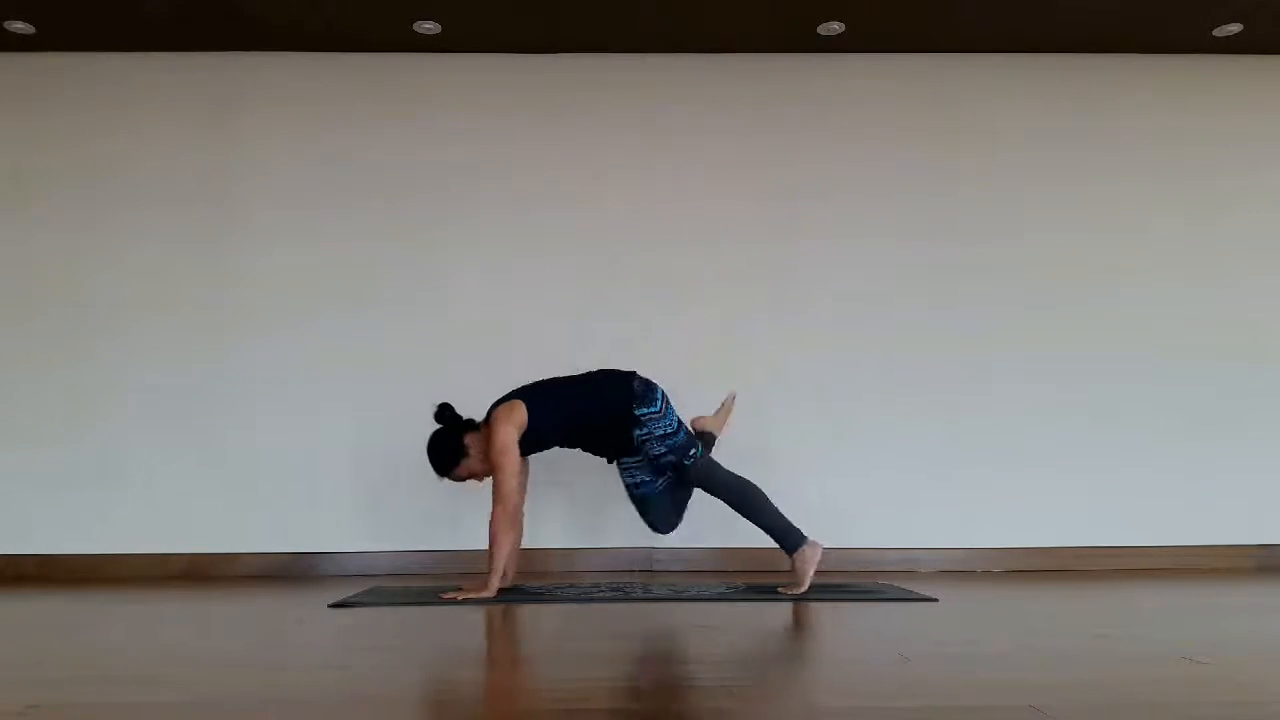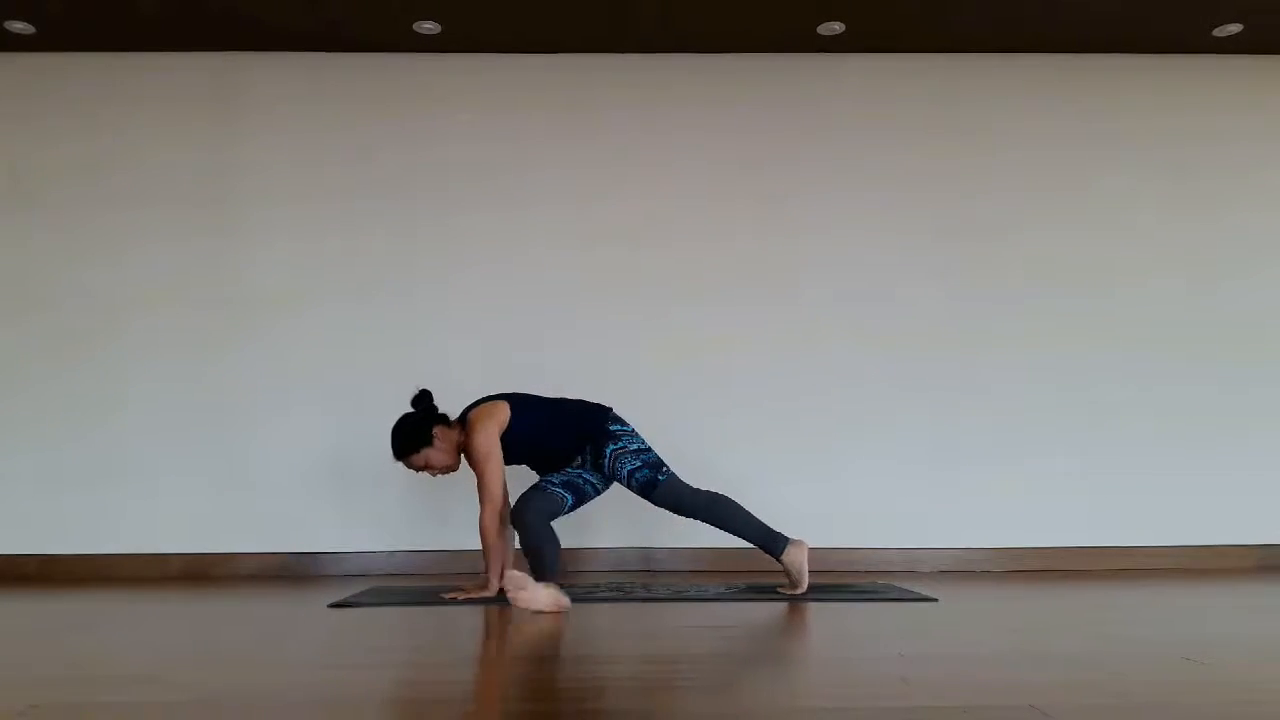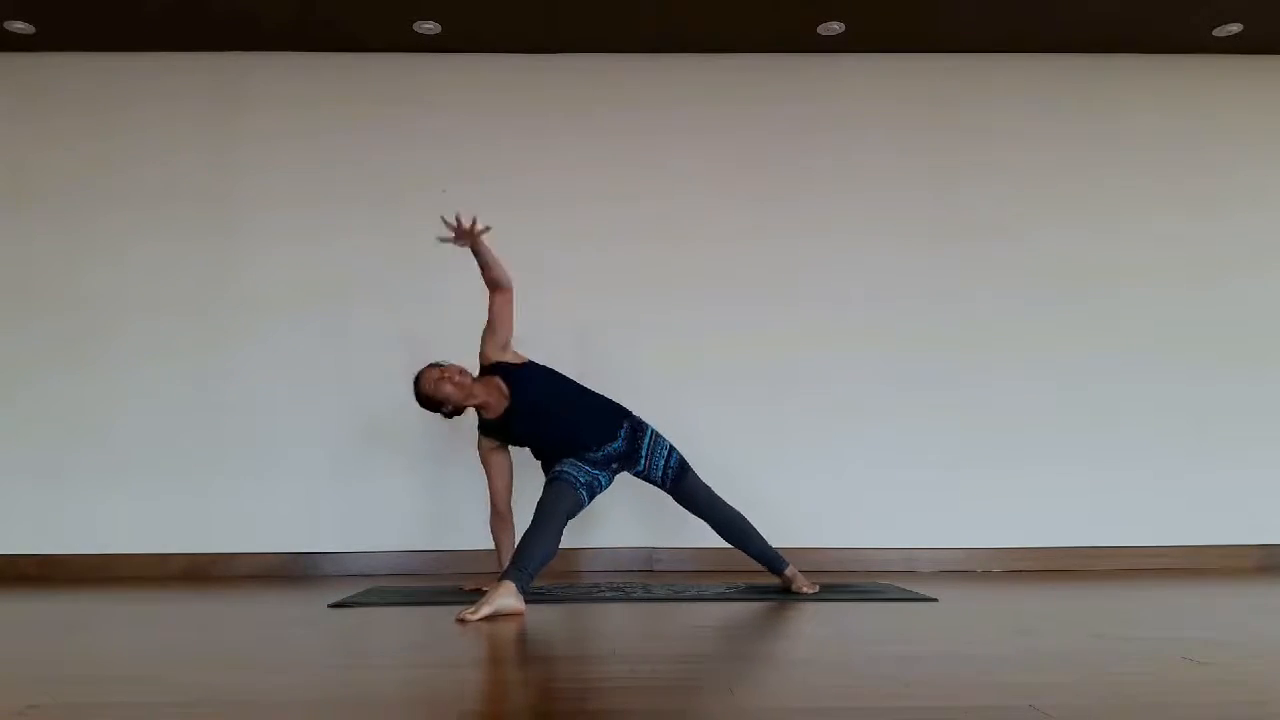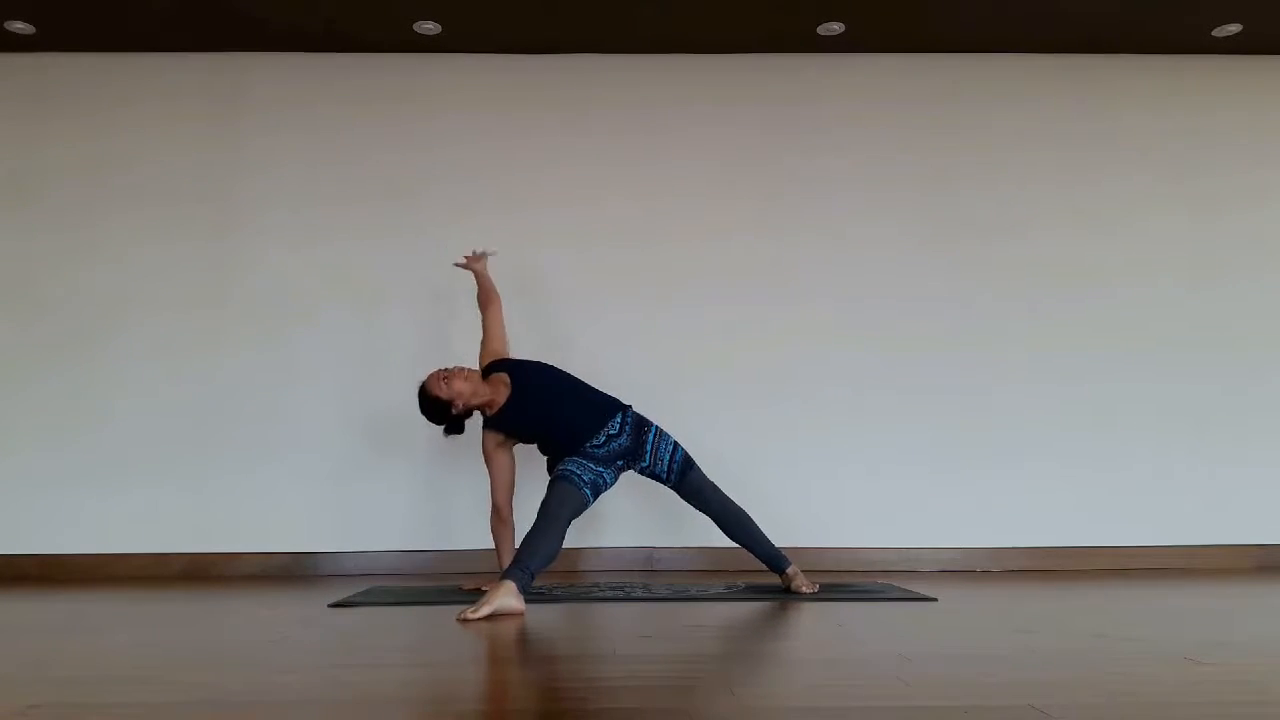
dt=0.4s
person 1, frame 1
left shoulder: (501, 428)
right shoulder: (506, 436)
left elbow: (505, 511)
right elbow: (513, 508)
left wrist: (491, 582)
right wrist: (504, 573)
left hip: (634, 405)
right hip: (617, 424)
left knee: (716, 477)
right knee: (663, 520)
left ankle: (800, 546)
right ankle: (702, 433)
person 1, frame 2
left shoulder: (479, 426)
right shoulder: (472, 444)
left elbow: (491, 511)
right elbow: (499, 514)
left wrist: (491, 583)
right wrist: (503, 575)
left hip: (602, 436)
right hip: (573, 465)
left knee: (682, 497)
right knee: (528, 513)
left ankle: (786, 549)
person 1, frame 3
left shoulder: (496, 363)
right shoulder: (490, 439)
left elbow: (502, 288)
right elbow: (501, 509)
left wrist: (476, 245)
right wrist: (505, 572)
left hip: (624, 431)
right hip: (579, 464)
left knee: (704, 503)
right knee: (550, 515)
left ankle: (784, 570)
right ankle: (509, 590)
person 1, frame 4
left shoulder: (494, 367)
right shoulder: (496, 437)
left elbow: (491, 306)
right elbow: (501, 509)
left wrist: (479, 271)
right wrist: (506, 569)
left hip: (624, 426)
right hip: (585, 459)
left knee: (706, 495)
right knee: (554, 512)
left ankle: (786, 568)
right ankle: (509, 589)
